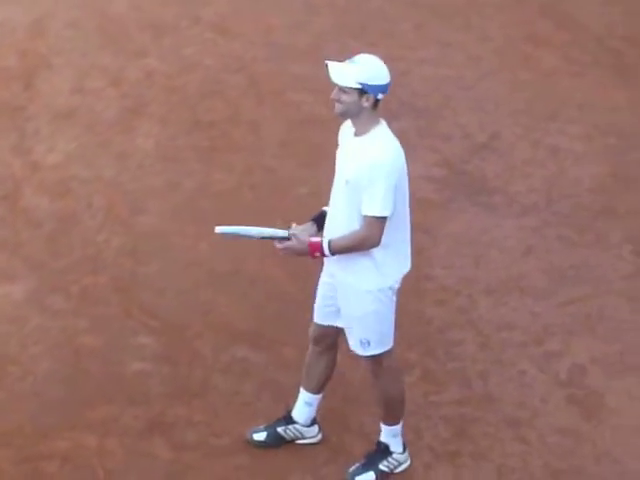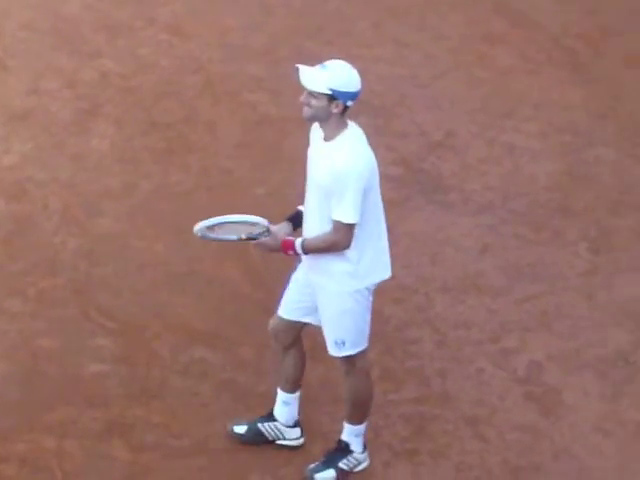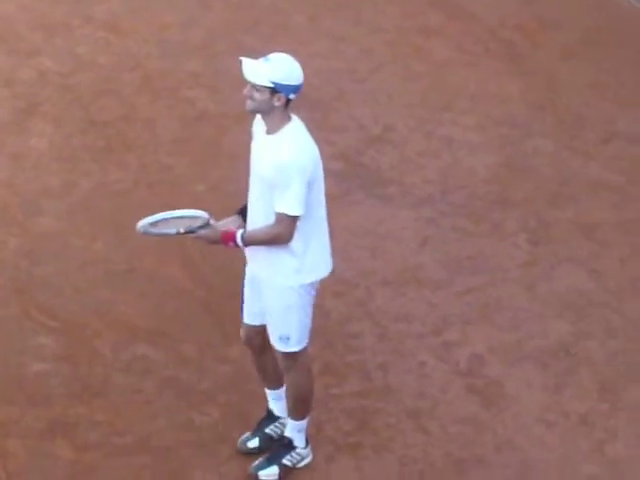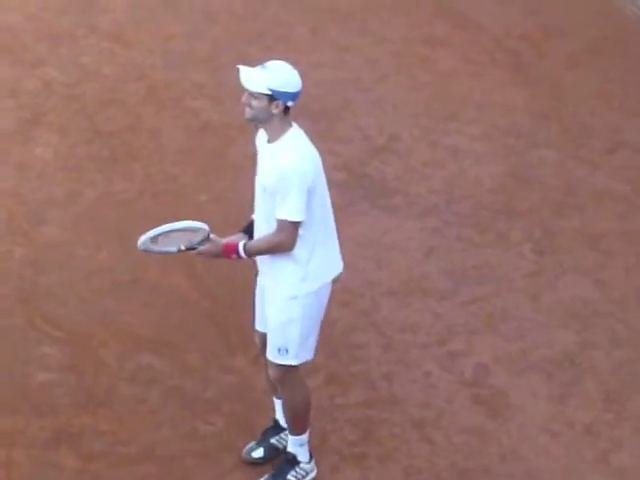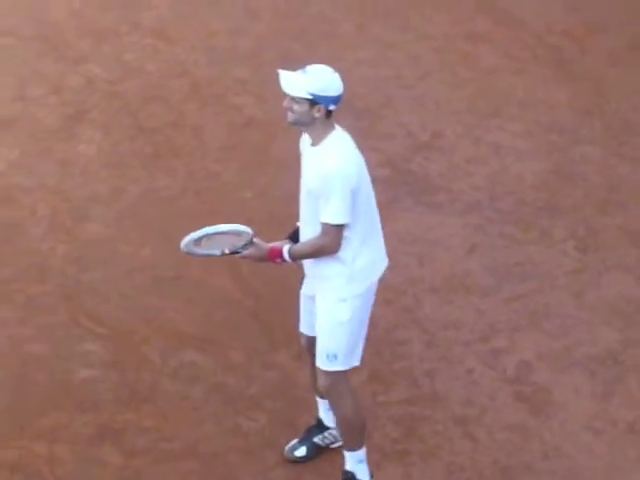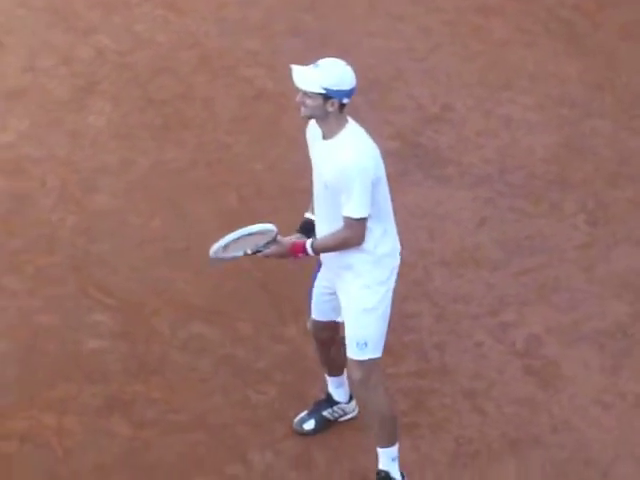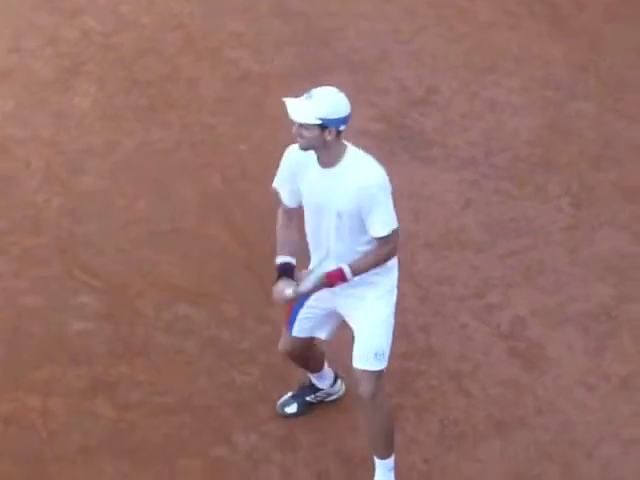
dt=0.2s
person 1, frame 1
left shoulder: (381, 157)
right shoulder: (349, 131)
left elbow: (370, 236)
left wrist: (314, 248)
right wrist: (318, 223)
left hip: (369, 275)
right hip: (340, 265)
left knee: (378, 361)
right knee: (320, 339)
right ankle: (302, 421)
person 1, frame 2
left shoulder: (350, 161)
right shoulder: (320, 132)
left elbow: (341, 239)
left wrist: (286, 245)
right wrist: (295, 220)
left hip: (345, 274)
right hip: (316, 264)
left knee: (352, 361)
right knee: (282, 332)
right ankle: (284, 422)
person 1, frame 3
left shoulder: (294, 154)
right shoulder: (262, 125)
left elbow: (283, 231)
left wrist: (227, 237)
right wrist: (241, 215)
left hip: (290, 270)
right hip: (262, 260)
left knee: (290, 357)
right knee: (253, 339)
left ankle: (296, 443)
right ankle: (278, 415)
person 1, frame 4
left shoulder: (294, 161)
right shoulder: (266, 137)
left elbow: (285, 239)
left wrist: (230, 249)
right wrist: (248, 230)
left hip: (298, 279)
right hip: (274, 271)
left knee: (283, 370)
right knee: (268, 350)
right ankle: (283, 426)
person 1, frame 5
left shoulder: (336, 163)
right shoulder: (311, 140)
left elbow: (329, 243)
left wrist: (275, 253)
right wrist: (294, 237)
left hip: (346, 282)
right hip: (321, 274)
left knee: (330, 380)
right knee: (313, 350)
right ankle: (328, 426)
person 1, frame 6
left shoulder: (354, 157)
right shoulder: (317, 131)
left elbow: (353, 234)
left wrist: (296, 248)
right wrist: (307, 228)
left hip: (366, 268)
right hip: (336, 261)
left knee: (363, 373)
right knee: (321, 330)
right ankle: (338, 401)
person 1, frame 7
left shoulder: (368, 178)
right shoulder: (296, 159)
left elbow: (388, 247)
right elbow: (288, 212)
left wrist: (335, 277)
right wrist: (285, 270)
left hip: (368, 287)
right hip: (323, 279)
left knee: (369, 388)
right knee: (292, 346)
right ankle: (325, 383)
